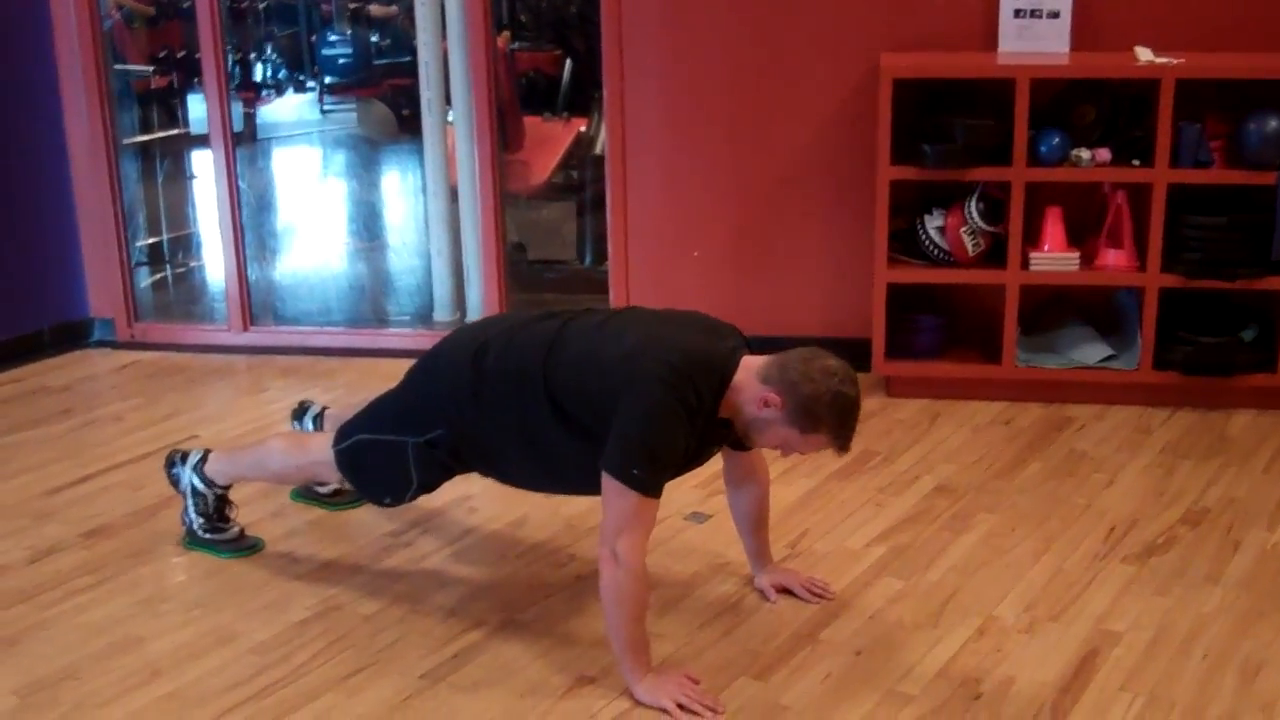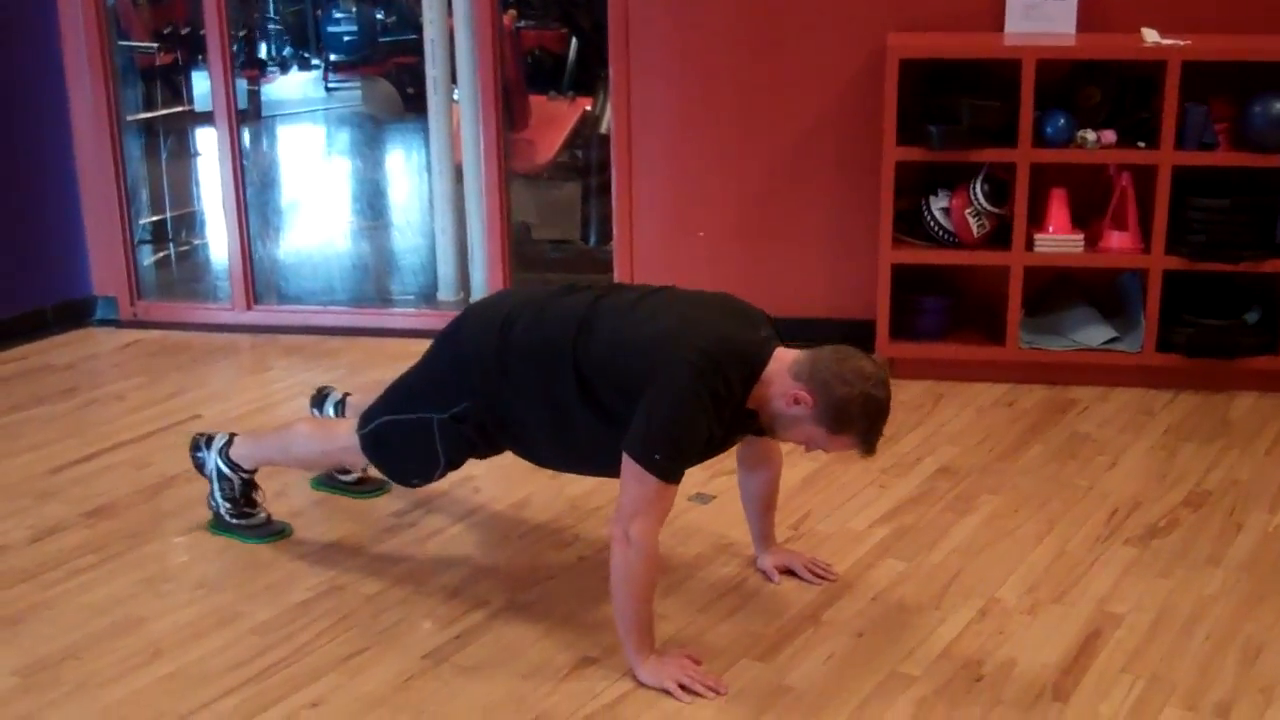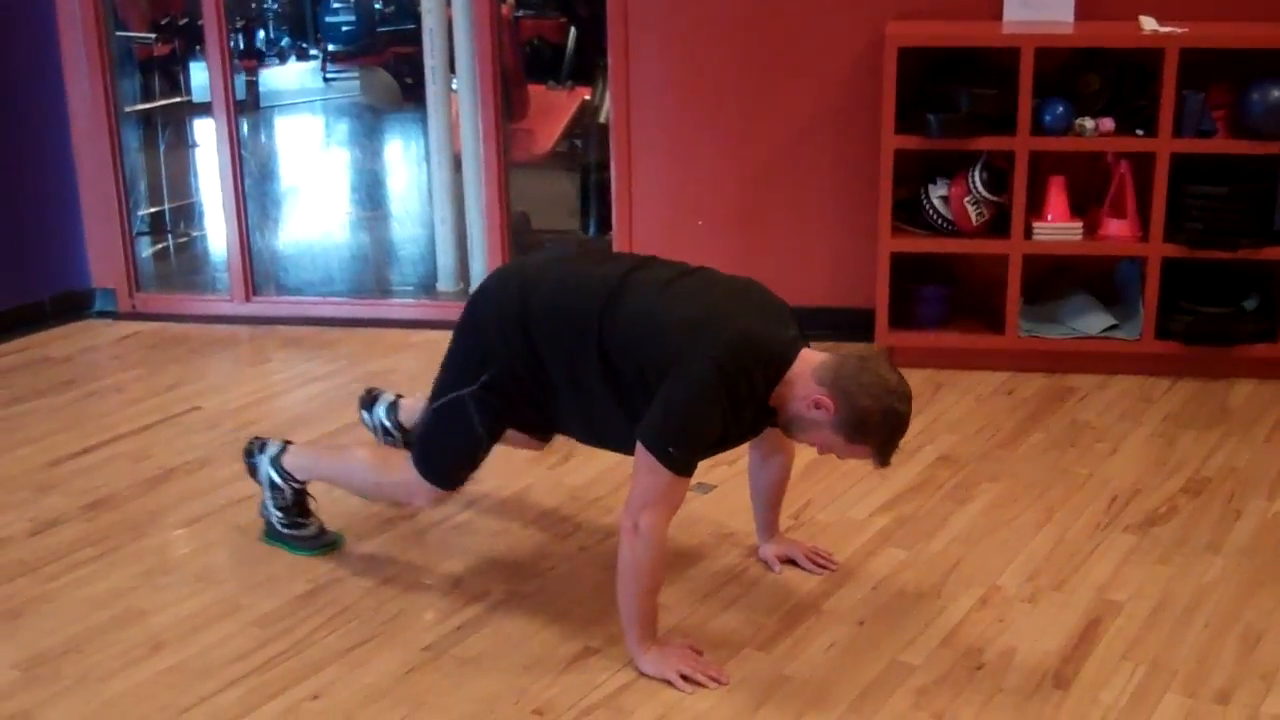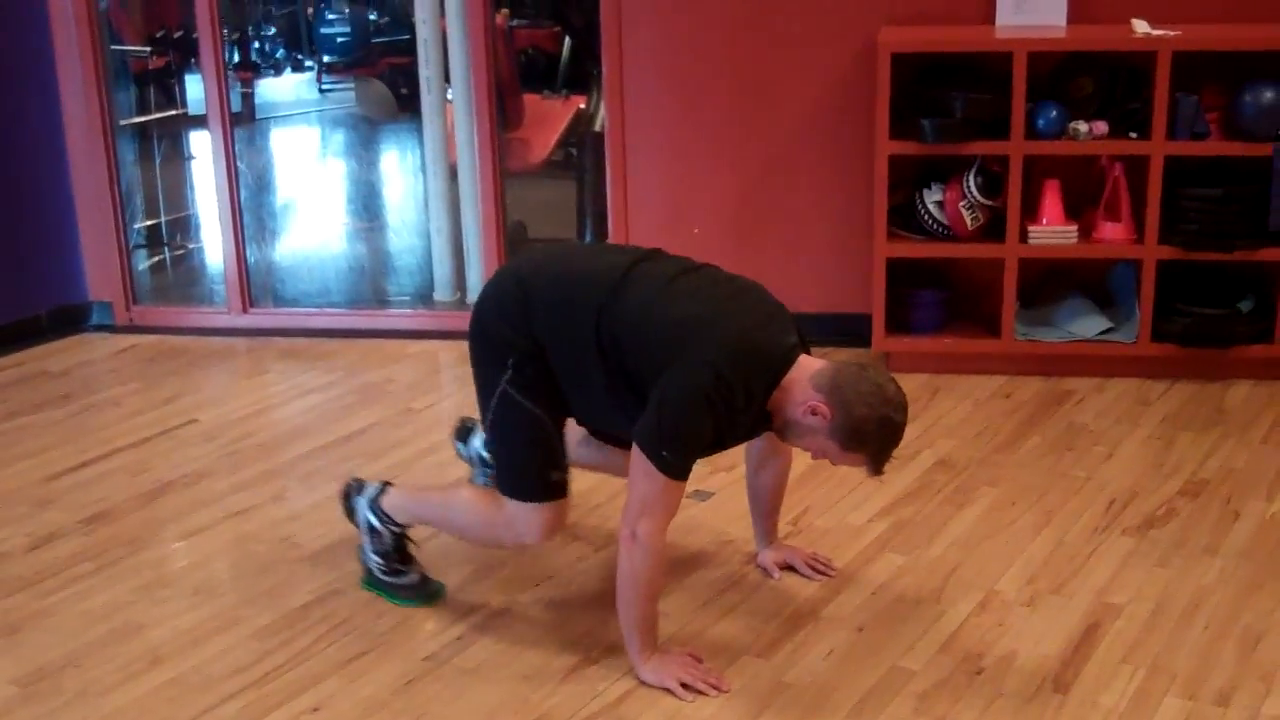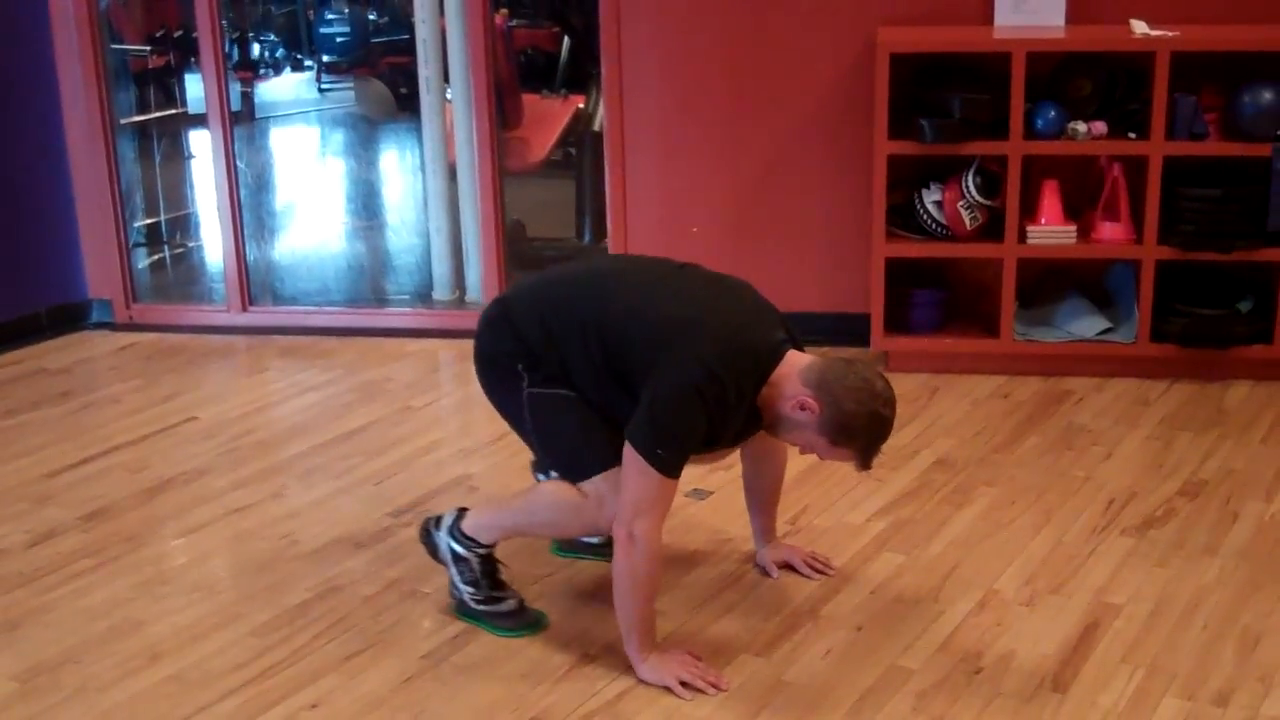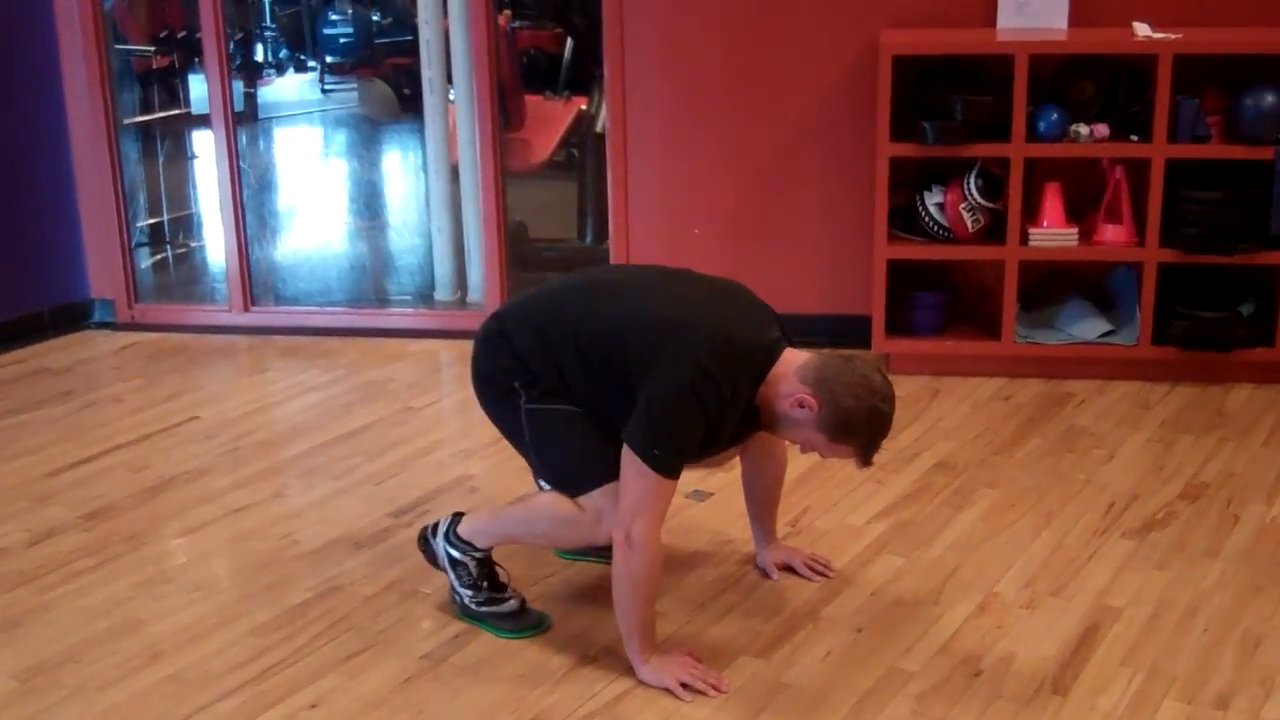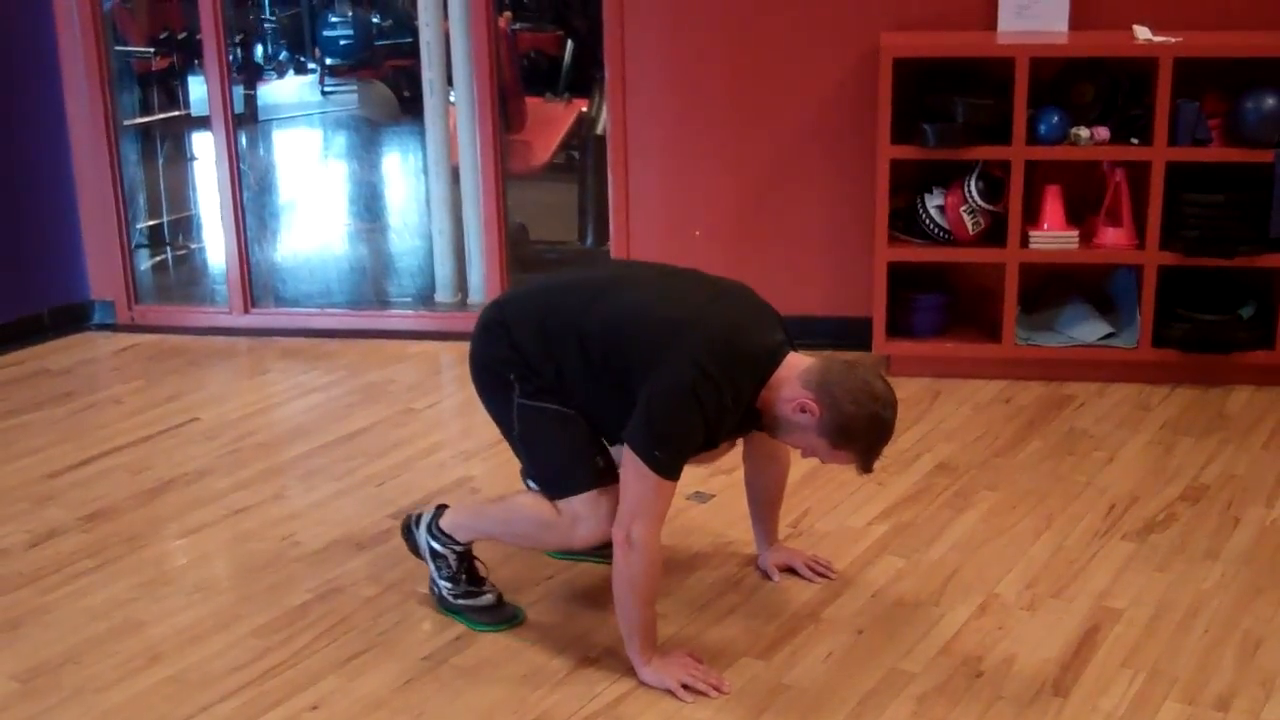
dt=0.2s
person 1, frame 1
left shoulder: (740, 369)
right shoulder: (664, 401)
left elbow: (744, 471)
right elbow: (620, 550)
left wrist: (762, 565)
left hip: (505, 368)
right hip: (466, 392)
right knee: (337, 461)
left ankle: (320, 419)
right ankle: (201, 473)
person 1, frame 2
left shoulder: (763, 355)
right shoulder: (693, 388)
left elbow: (759, 454)
right elbow: (632, 532)
left wrist: (766, 546)
right wrist: (643, 658)
left hip: (527, 337)
right hip: (491, 361)
right knee: (362, 445)
left ankle: (340, 405)
right ankle: (227, 456)
person 1, frame 3
left shoulder: (785, 350)
right shoulder: (714, 381)
left elbow: (771, 444)
right elbow: (642, 522)
left wrist: (768, 536)
right wrist: (643, 648)
left hip: (554, 307)
right hip: (514, 321)
left knee: (527, 434)
right knee: (425, 484)
left ankle: (393, 414)
right ankle: (282, 465)
person 1, frame 4
left shoulder: (788, 352)
right shoulder: (709, 387)
left elbow: (769, 445)
right elbow: (641, 529)
left wrist: (768, 542)
right wrist: (643, 656)
left hip: (572, 304)
right hip: (517, 319)
left knee: (635, 456)
right knee: (534, 522)
left ankle: (490, 442)
right ankle: (383, 508)
person 1, frame 5
left shoulder: (775, 347)
right shoulder: (699, 383)
left elbow: (761, 443)
right elbow: (636, 530)
left wrist: (766, 541)
right wrist: (645, 656)
left hip: (582, 325)
right hip: (516, 344)
left knee: (719, 439)
right knee: (615, 498)
left ankle: (564, 465)
right ankle: (464, 535)
person 1, frame 6
left shoulder: (770, 347)
right shoulder: (694, 384)
left elbow: (762, 442)
right elbow: (634, 532)
left wrist: (768, 543)
right wrist: (645, 658)
left hip: (578, 343)
right hip: (516, 362)
left knee: (726, 436)
right knee: (613, 512)
left ankle: (569, 478)
right ankle: (461, 539)
person 1, frame 7
left shoulder: (774, 353)
right shoulder: (694, 385)
left elbow: (764, 444)
right elbow: (633, 533)
left wrist: (769, 545)
right wrist: (647, 659)
left hip: (576, 340)
right hip: (515, 354)
left knee: (715, 438)
right knee: (594, 518)
left ankle: (556, 470)
right ankle: (443, 533)
